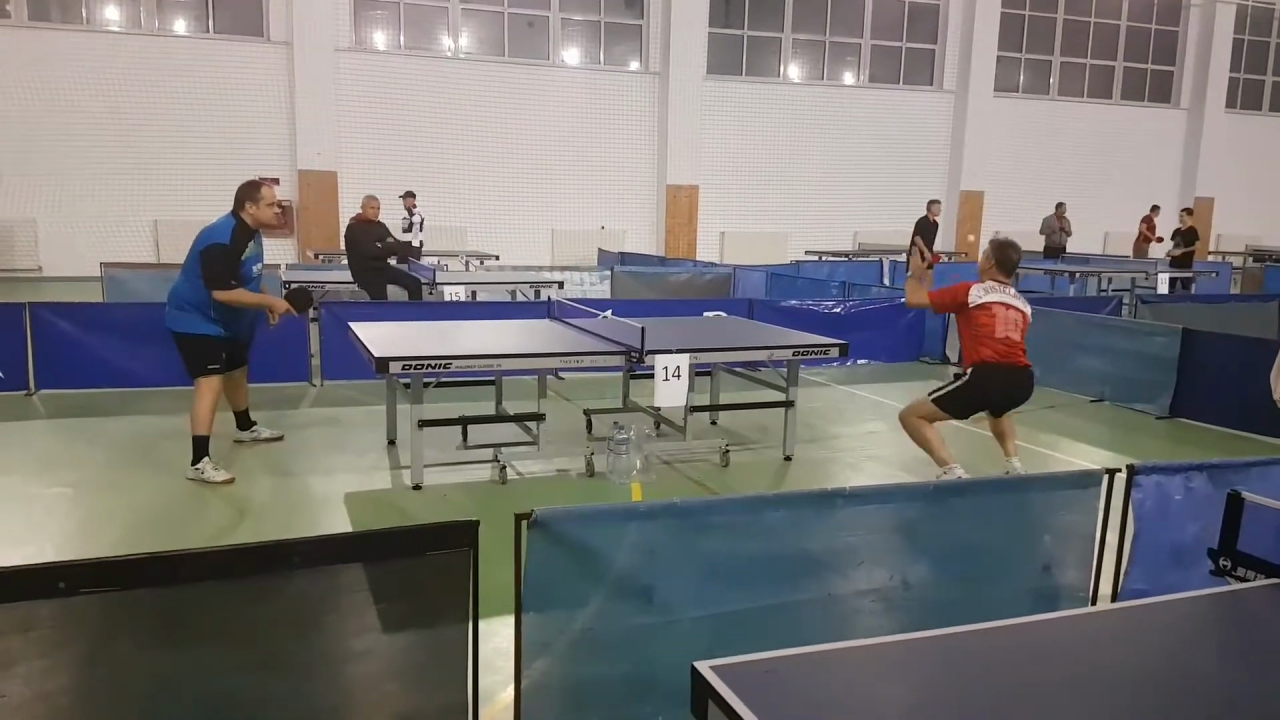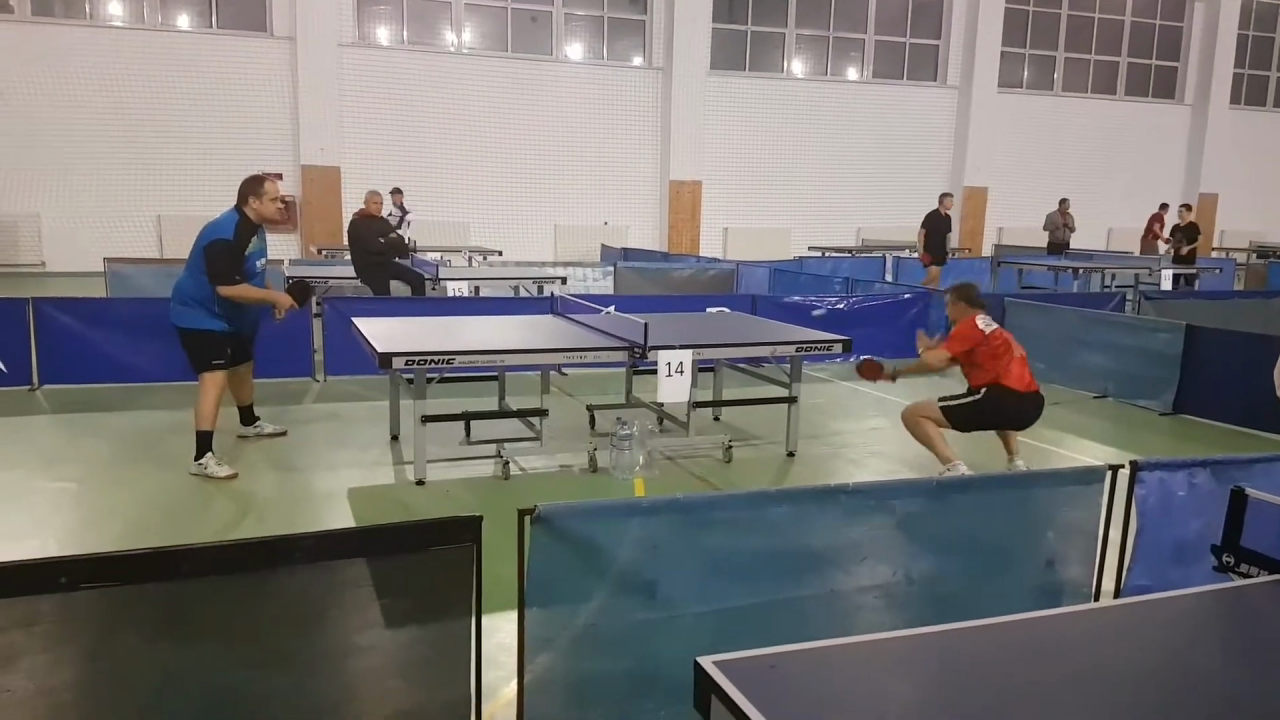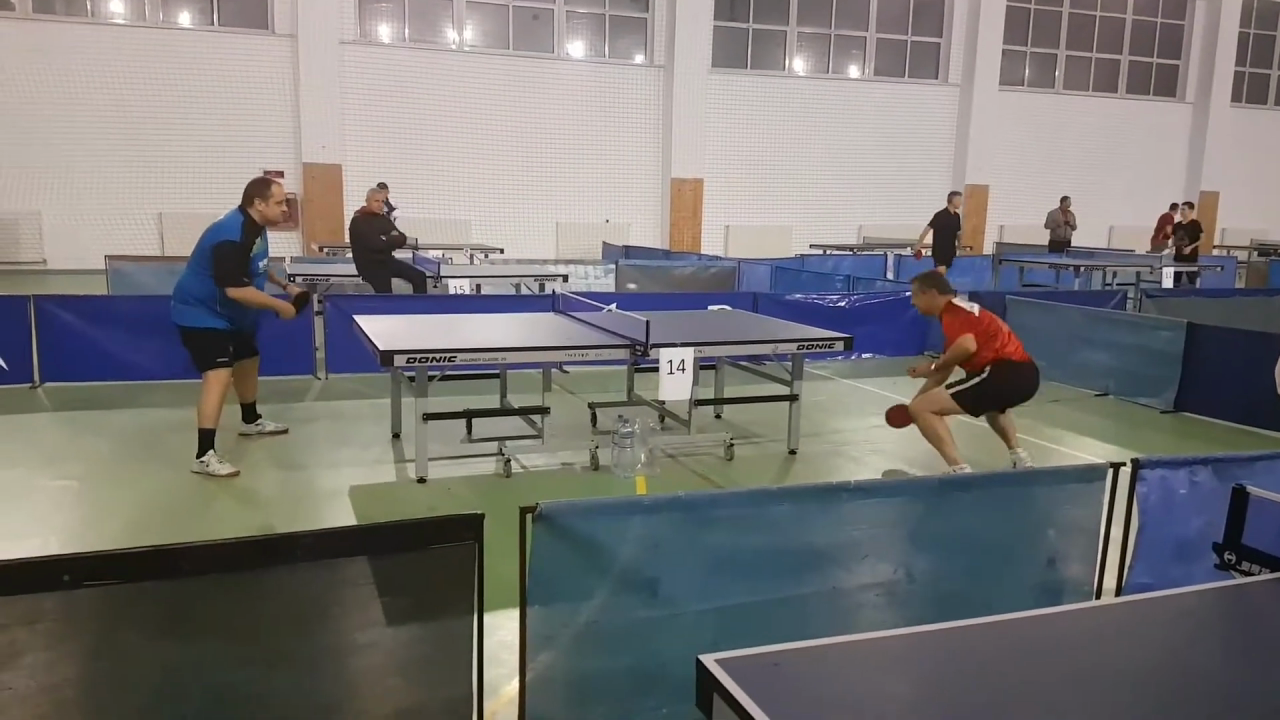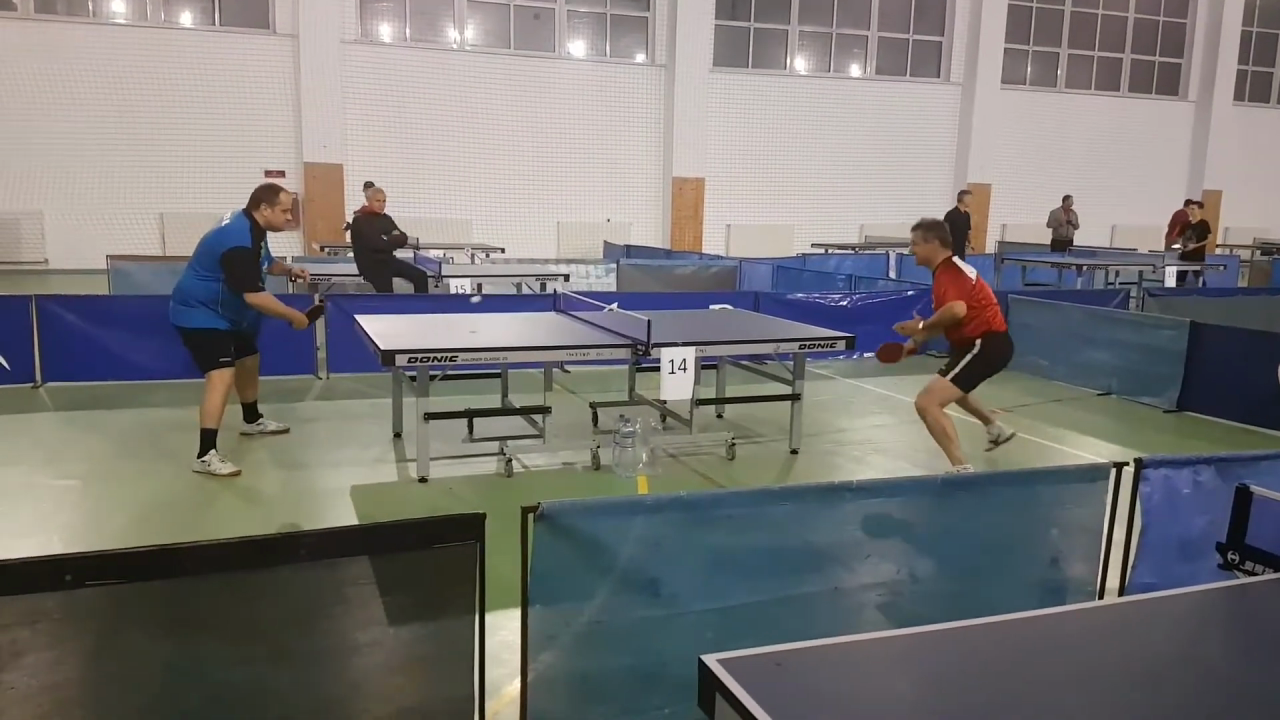
dt=0.2s
person 1, frame 1
left shoulder: (250, 233)
right shoulder: (222, 240)
right elbow: (223, 292)
left wrist: (267, 303)
right wrist: (270, 301)
left hip: (226, 322)
right hip: (197, 320)
left knee: (236, 372)
right knee: (210, 383)
left ankle: (246, 428)
right ankle: (199, 462)
person 1, frame 2
left shoulder: (254, 227)
right shoulder: (225, 235)
right elbow: (228, 287)
left wrist: (273, 298)
right wrist: (274, 296)
left hip: (231, 317)
right hip: (201, 316)
left knee: (242, 367)
right knee: (215, 379)
left ankle: (249, 423)
right ankle: (202, 458)
person 1, frame 3
left shoulder: (254, 227)
right shoulder: (232, 236)
left elbow: (254, 269)
right elbow: (237, 290)
left wrist: (284, 285)
right wrist: (279, 305)
left hip: (230, 315)
right hip: (202, 315)
left knee: (247, 363)
right knee: (219, 377)
left ankle: (251, 420)
right ankle: (204, 455)
person 1, frame 4
left shoulder: (251, 227)
right shoulder: (240, 241)
left elbow: (258, 265)
right elbow: (255, 295)
left wrist: (288, 269)
right wrist: (294, 316)
left hip: (225, 313)
right hip: (201, 315)
left knee: (248, 362)
right knee: (221, 376)
left ankle: (252, 420)
right ankle: (206, 454)
person 2, frame 1
left shoulder: (969, 292)
right shoulder: (1022, 304)
left elbow: (914, 299)
left wrist: (915, 272)
left hip: (985, 377)
right hip: (1022, 381)
left knee: (911, 416)
right knee: (997, 410)
left ankle: (951, 471)
right ankle: (1013, 465)
person 2, frame 2
left shoulder: (969, 327)
right shoulder: (995, 331)
left elbow: (934, 362)
left wrist: (924, 349)
right wrist: (899, 372)
left hip: (1005, 403)
left knee: (912, 415)
left ankle: (956, 471)
right ankle: (1017, 463)
person 2, frame 3
left shoulder: (954, 314)
right shoulder: (961, 312)
left elbow: (967, 346)
right elbow: (946, 369)
left wrist: (931, 367)
right wrist: (916, 399)
left hip: (1007, 376)
left knee: (921, 409)
right knee: (988, 400)
left ankle: (960, 472)
right ankle: (1019, 456)
person 2, frame 4
left shoulder: (949, 273)
right shoulder: (950, 270)
left elbow: (956, 311)
right elbow: (945, 322)
left wrist: (920, 325)
right wrist: (917, 340)
left hip: (986, 346)
right hip: (992, 343)
left knee: (927, 403)
right knee: (951, 386)
left ankle: (963, 471)
right ankle: (994, 428)
